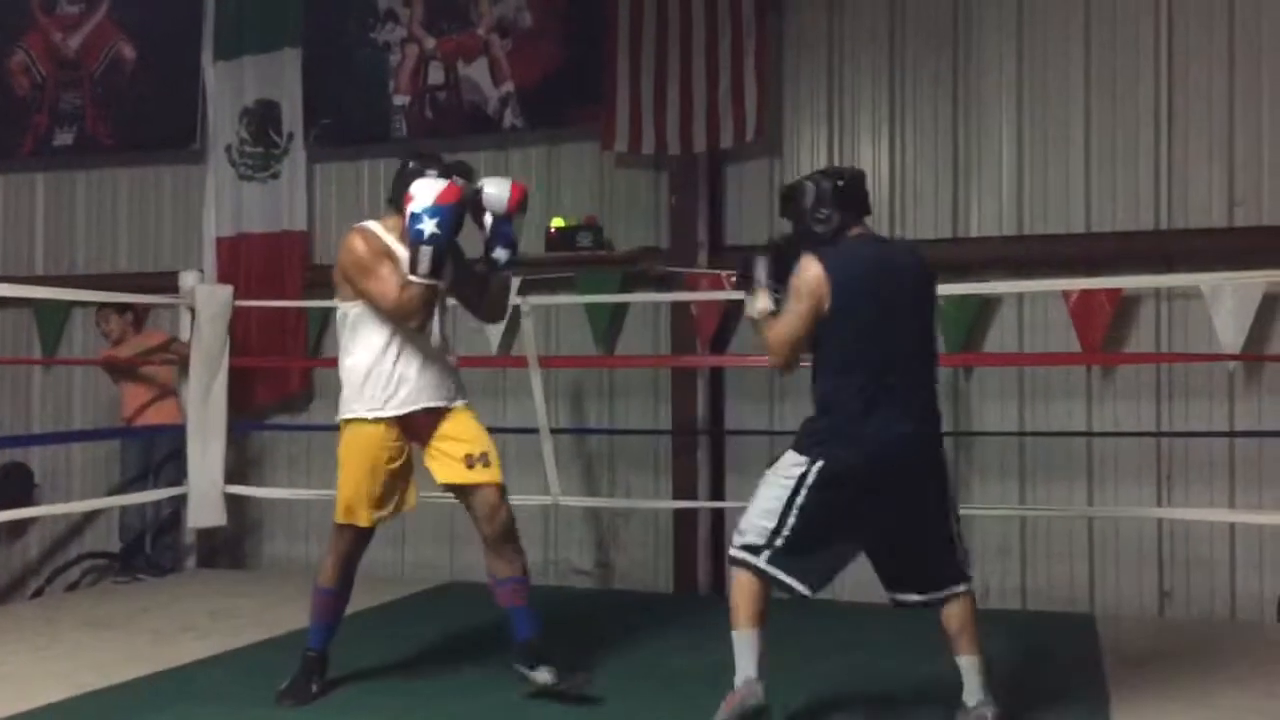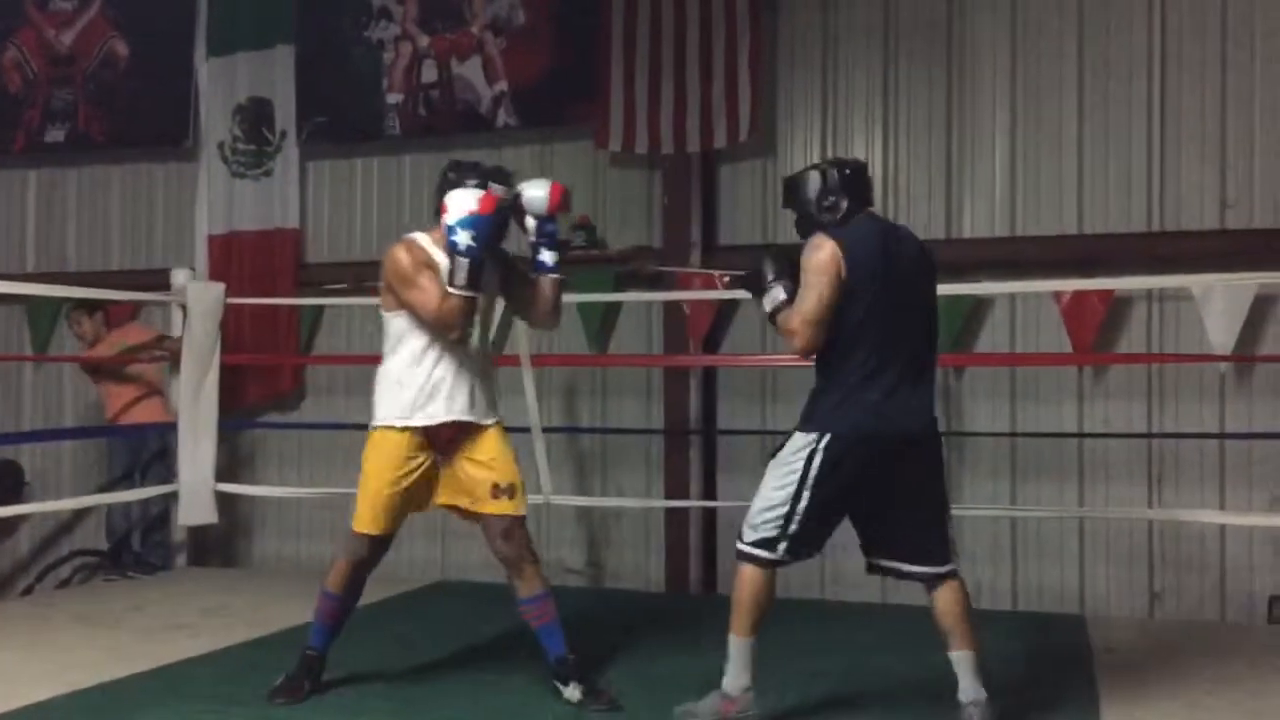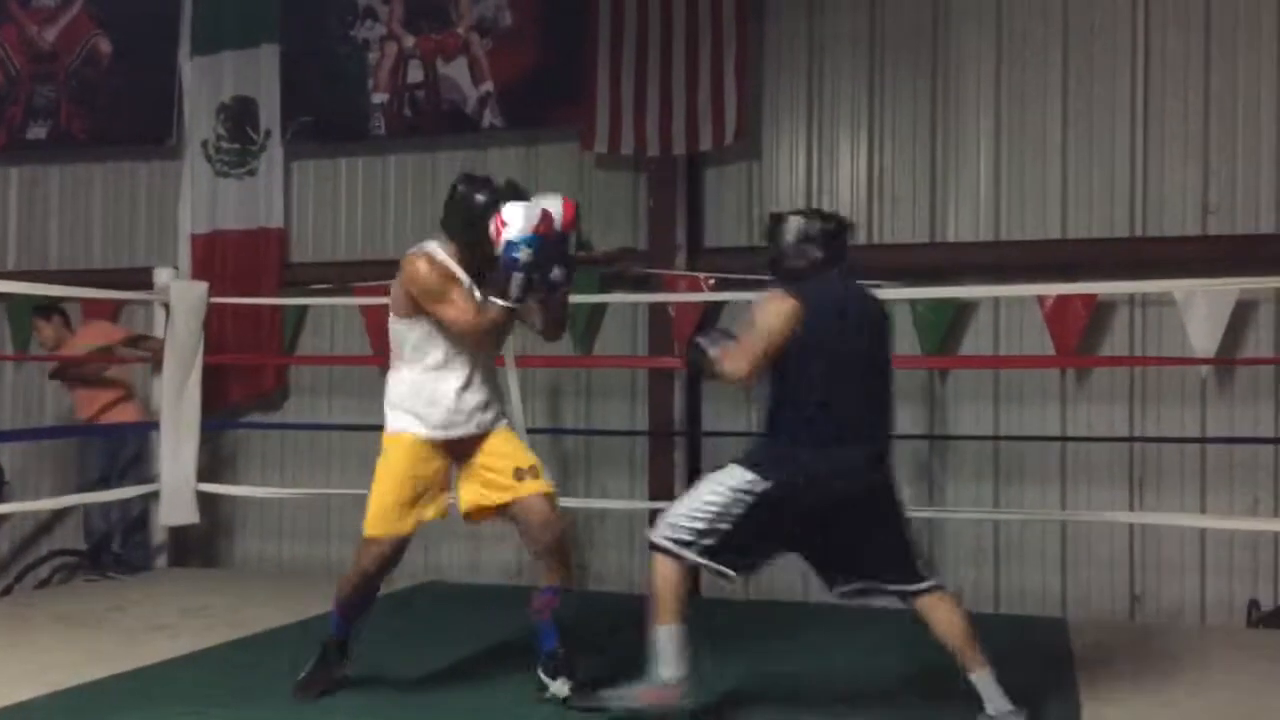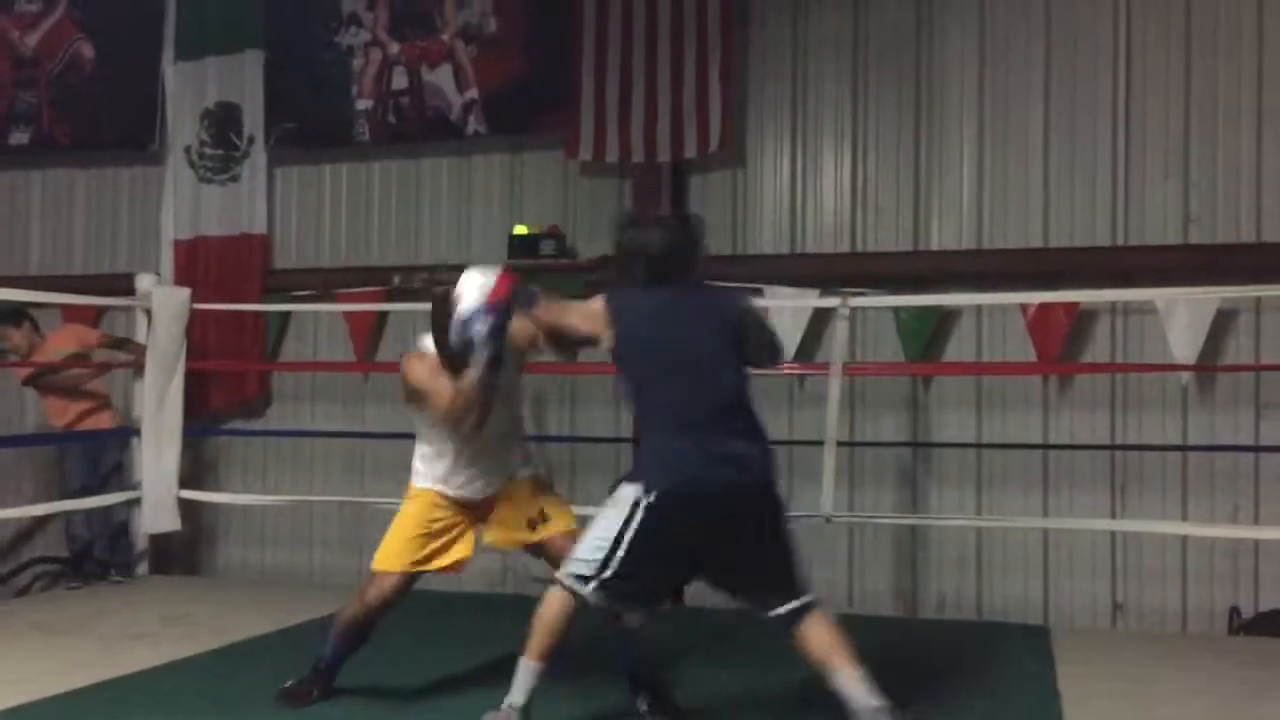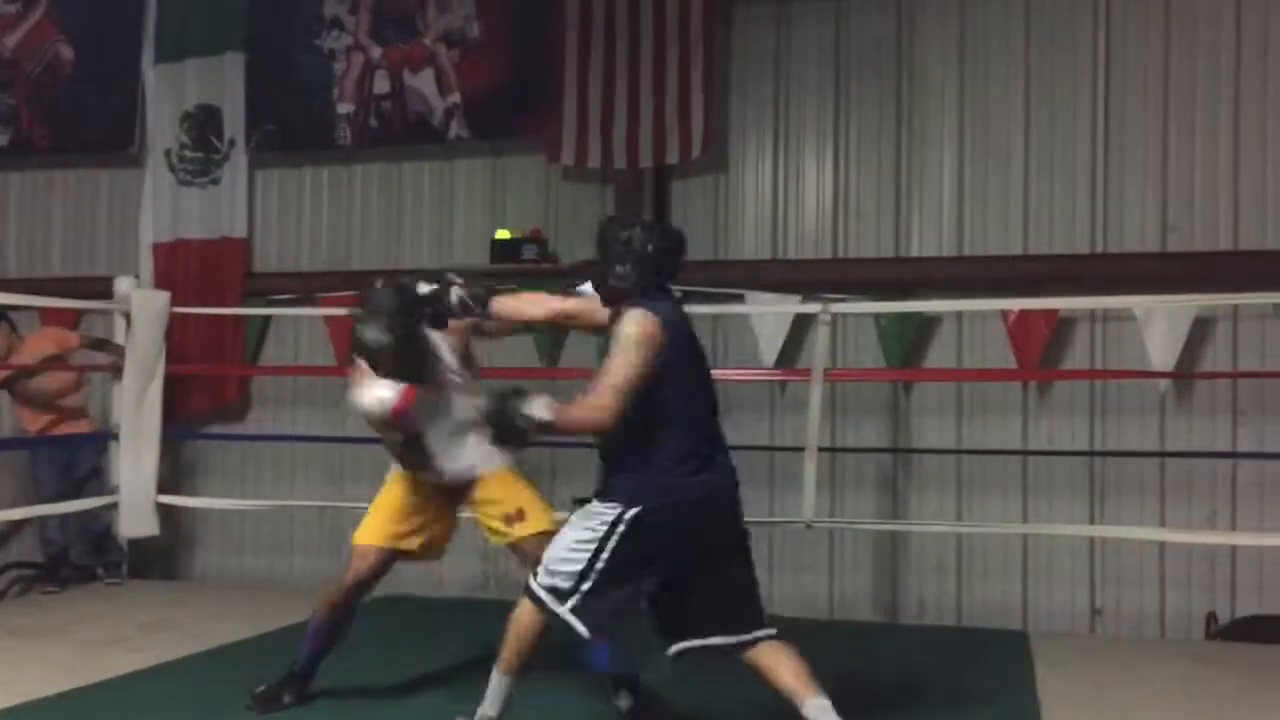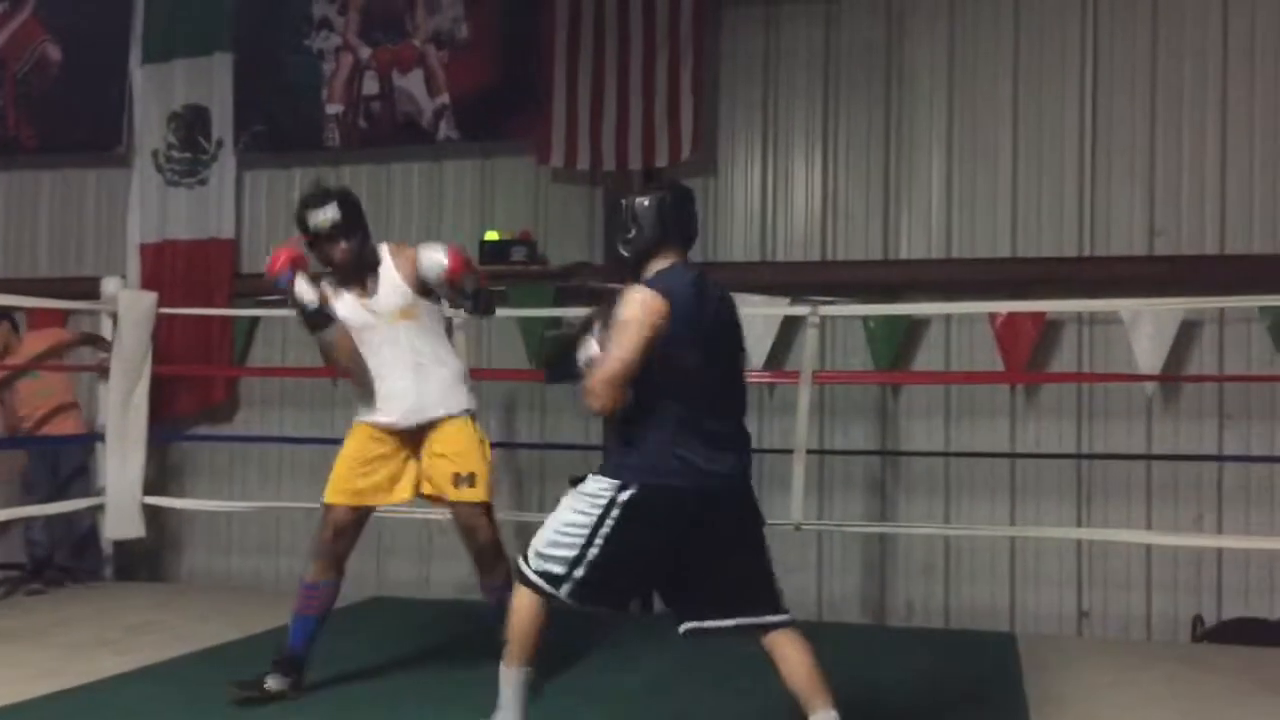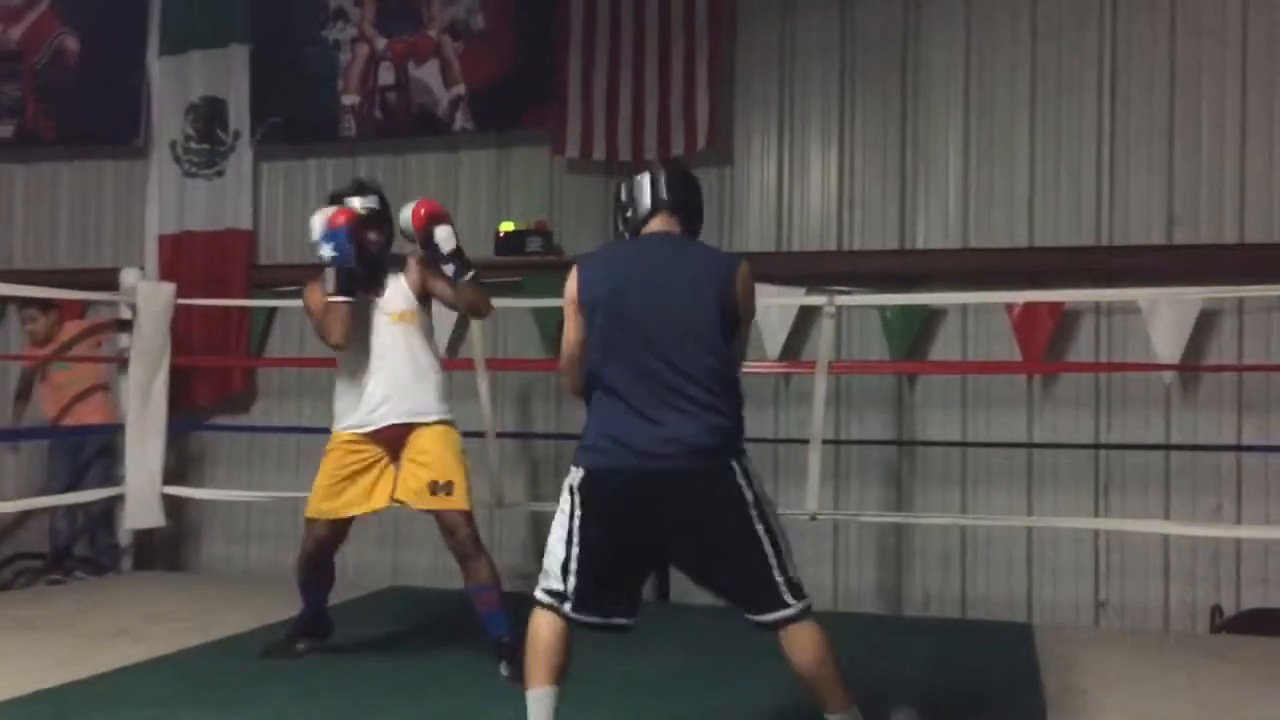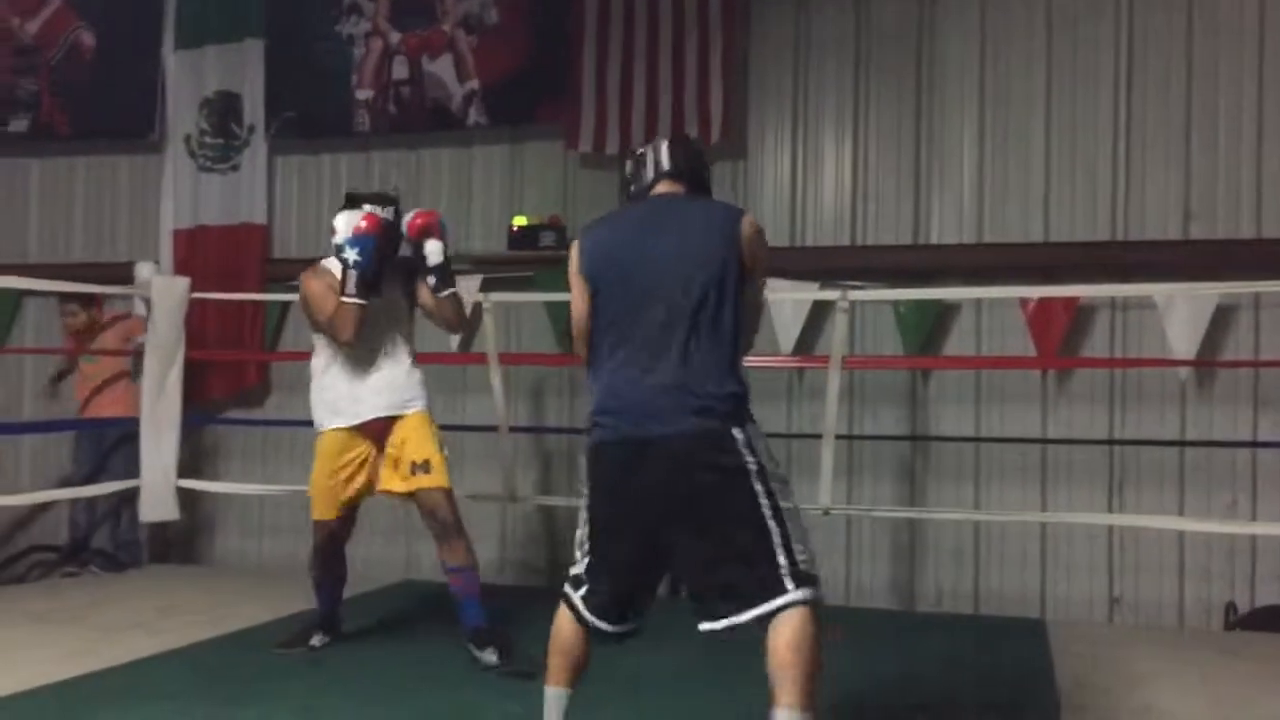
dt=0.2s
person 1, frame 1
left shoulder: (816, 267)
right shoulder: (913, 265)
left elbow: (780, 353)
left wrist: (763, 294)
left hip: (835, 451)
right hip: (914, 449)
left knee: (751, 555)
right knee: (949, 581)
person 1, frame 2
left shoulder: (829, 246)
right shoulder: (915, 250)
left elbow: (803, 337)
left wrist: (775, 292)
left hip: (840, 429)
right hip: (913, 431)
left knee: (757, 548)
right knee: (936, 564)
person 1, frame 3
left shoulder: (786, 304)
right shoulder: (870, 309)
left elbow: (740, 367)
left wrist: (712, 346)
left hip: (783, 474)
right hip: (864, 478)
left knee: (669, 541)
right knee: (917, 586)
person 1, frame 4
left shoulder: (614, 308)
right shoulder: (726, 305)
left elbow: (550, 316)
right elbow: (768, 354)
left hip: (670, 487)
right hip: (747, 480)
left knee: (571, 581)
right knee: (795, 609)
person 1, frame 5
left shoulder: (640, 322)
right shoulder: (652, 309)
left elbow: (600, 415)
right elbow: (553, 306)
left wrist: (535, 412)
right wrist: (474, 301)
left hip: (647, 499)
right hip: (712, 501)
left knee: (542, 594)
right knee: (748, 636)
person 1, frame 6
left shoulder: (646, 299)
right shoulder: (713, 295)
left elbow: (602, 396)
left wrist: (591, 353)
right wrist: (606, 339)
left hip: (646, 481)
right hip: (723, 484)
left knee: (536, 578)
right knee: (766, 619)
person 1, frame 7
left shoulder: (588, 273)
right shoulder: (732, 273)
left elbow: (574, 375)
left hip: (610, 467)
right hip: (707, 465)
left knee: (552, 602)
right knee: (786, 608)
person 1, frame 8
left shoulder: (589, 242)
right shoulder: (739, 227)
left hip: (618, 440)
right hip: (710, 435)
left knee: (584, 597)
right knee: (788, 594)
person 2, frame 1
left shoulder: (440, 247)
right shoulder: (362, 244)
left elbow: (492, 309)
right elbow: (410, 314)
left wrist: (501, 241)
right wrist: (430, 244)
left hip: (443, 405)
right hip: (375, 413)
left knee: (498, 522)
right knee: (349, 540)
left ankle: (530, 655)
right ankle: (313, 662)
person 2, frame 2
left shoulder: (491, 260)
right shoulder: (406, 255)
left elbow: (545, 317)
right elbow: (445, 323)
left wrist: (546, 243)
right wrist: (467, 253)
left hip: (475, 422)
right hip: (405, 424)
left knee: (516, 546)
right knee: (363, 548)
left ankle: (564, 669)
right ankle: (311, 661)
person 2, frame 3
left shoulder: (497, 266)
right shoulder: (423, 269)
left elbow: (552, 327)
right elbow: (481, 335)
left wrist: (554, 259)
right wrist: (518, 274)
left hip: (484, 428)
right hip: (417, 431)
left knee: (548, 531)
right knee: (378, 554)
left ankle: (551, 661)
right ankle: (333, 650)
person 2, frame 4
left shoulder: (508, 339)
right shoulder: (420, 365)
right elbow: (464, 413)
right wrist: (484, 348)
left hip: (509, 481)
right hip: (440, 492)
right knee: (379, 594)
right ankle: (321, 674)
person 2, frame 5
left shoulder: (452, 338)
right shoulder: (367, 376)
right elbow: (417, 462)
right wrist: (396, 430)
left hip: (486, 468)
right hip: (418, 479)
right knee: (353, 580)
right ankle: (298, 677)
person 2, frame 6
left shoulder: (408, 262)
right shoulder: (321, 294)
left elbow: (484, 307)
right elbow: (350, 370)
left wrist: (467, 286)
right wrist: (313, 312)
left hip: (445, 416)
right hip: (379, 424)
left knee: (480, 533)
right knee: (331, 538)
right ankle: (290, 664)
person 2, frame 7
left shoulder: (412, 271)
right shoulder: (323, 286)
left elbow: (478, 309)
right elbow: (336, 336)
left wrist: (448, 254)
right wrist: (338, 267)
left hip: (424, 423)
right hip: (358, 432)
left knee: (462, 534)
right knee: (315, 543)
left ankle: (507, 648)
right ankle: (312, 624)
person 2, frame 8
left shoulder: (401, 273)
right shoulder: (317, 278)
left elbow: (455, 322)
right elbow: (344, 333)
left wrist: (435, 260)
right wrist: (355, 268)
left hip: (404, 414)
right hip: (342, 424)
left knee: (443, 516)
right knee: (327, 536)
left ankle: (480, 634)
right ankle: (326, 623)
person 3, frame 1
left shoulder: (154, 337)
right shoulder: (111, 356)
left elbow: (187, 353)
right elbow: (127, 366)
right wrist: (149, 357)
left hip: (168, 426)
right hip: (135, 431)
left knee: (166, 495)
right knee: (132, 494)
left ankle: (162, 560)
right ankle: (131, 561)
person 3, frame 2
left shoulder: (133, 331)
right shoulder: (90, 358)
left elbow: (173, 346)
right elbow: (111, 367)
left wrist: (176, 351)
right wrist: (138, 354)
left hip: (155, 424)
right hip: (121, 429)
right knee: (119, 493)
left ankle: (153, 558)
right ankle: (120, 559)
person 3, frame 3
left shoulder: (97, 330)
right shoulder: (59, 363)
left elbow: (139, 340)
right elbow: (85, 374)
left wrist: (161, 348)
right wrist: (113, 358)
left hip: (129, 423)
right hip: (96, 430)
right knee: (96, 494)
left ankle: (134, 558)
right ankle: (100, 560)
person 3, frame 4
left shoulder: (70, 334)
right shoulder: (28, 369)
left elbow: (114, 342)
right elbow: (60, 383)
left wrist: (143, 352)
right wrist: (97, 371)
left hip: (105, 428)
right hip: (72, 437)
left knee: (113, 496)
right knee: (78, 500)
left ankle: (120, 563)
right ankle: (82, 567)
person 3, frame 5
left shoulder: (49, 337)
left elbow: (93, 343)
right elbow: (32, 395)
left wrist: (128, 355)
right wrist: (69, 388)
left hip: (80, 433)
right hip: (45, 442)
left knee: (91, 499)
right knee: (51, 505)
left ankle: (110, 562)
right ankle: (57, 571)
person 3, frame 6
left shoulder: (46, 338)
left elbow: (88, 339)
left hip: (71, 435)
right hip: (35, 442)
left knee: (77, 503)
right knee: (36, 506)
left ankle: (86, 567)
right ankle: (41, 571)
person 3, frame 7
left shoulder: (83, 331)
right shoulder: (36, 352)
left elbow: (122, 325)
right elbow: (23, 389)
right wrist: (14, 425)
left hip: (98, 425)
right hip: (62, 431)
left knee: (95, 493)
right knee: (59, 494)
left ankle: (104, 559)
right ankle: (60, 561)
person 3, frame 8
left shoulder: (120, 325)
right shoulder: (76, 338)
right wrist: (56, 377)
left hip: (121, 420)
right hip: (88, 422)
right knee: (82, 485)
left ankle: (126, 554)
right ankle: (79, 553)
